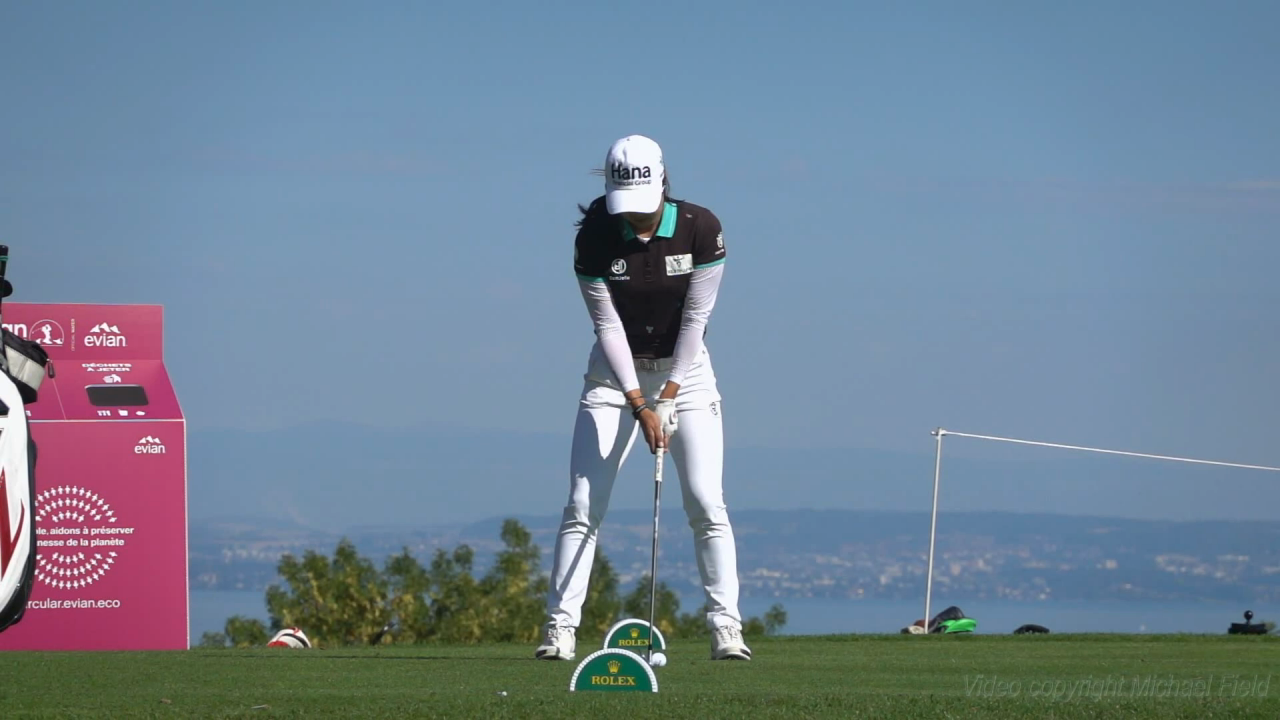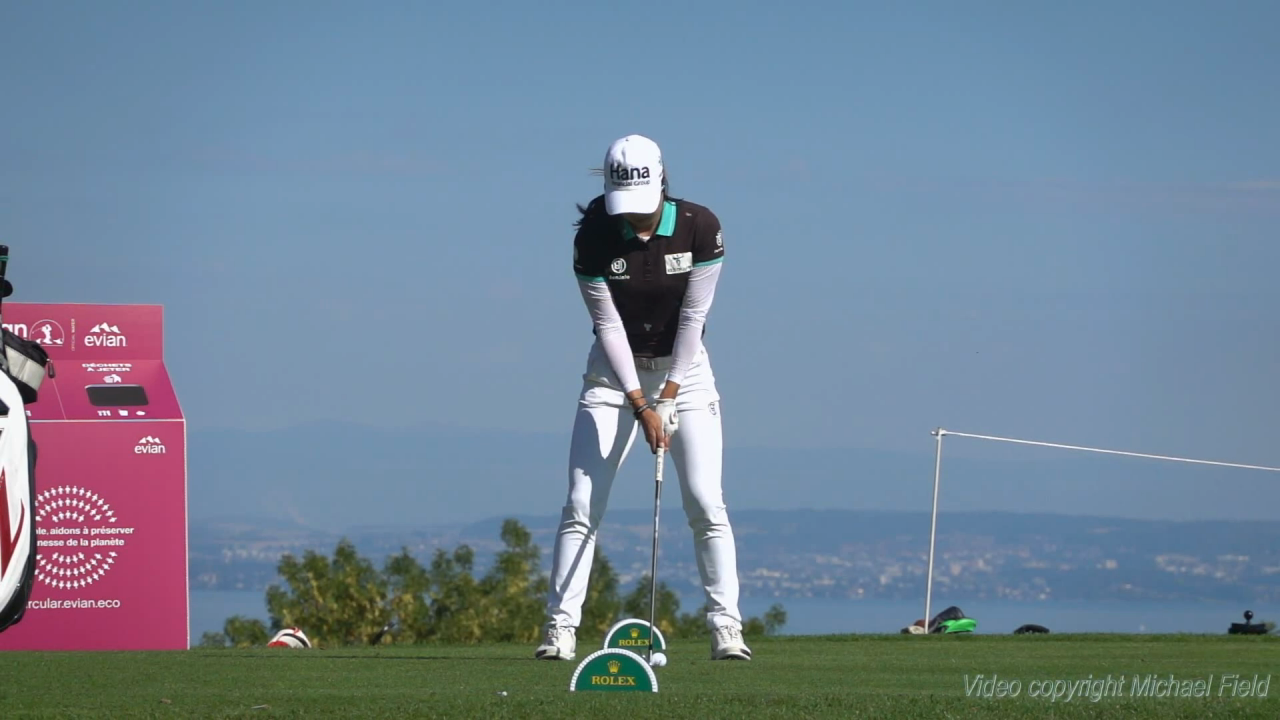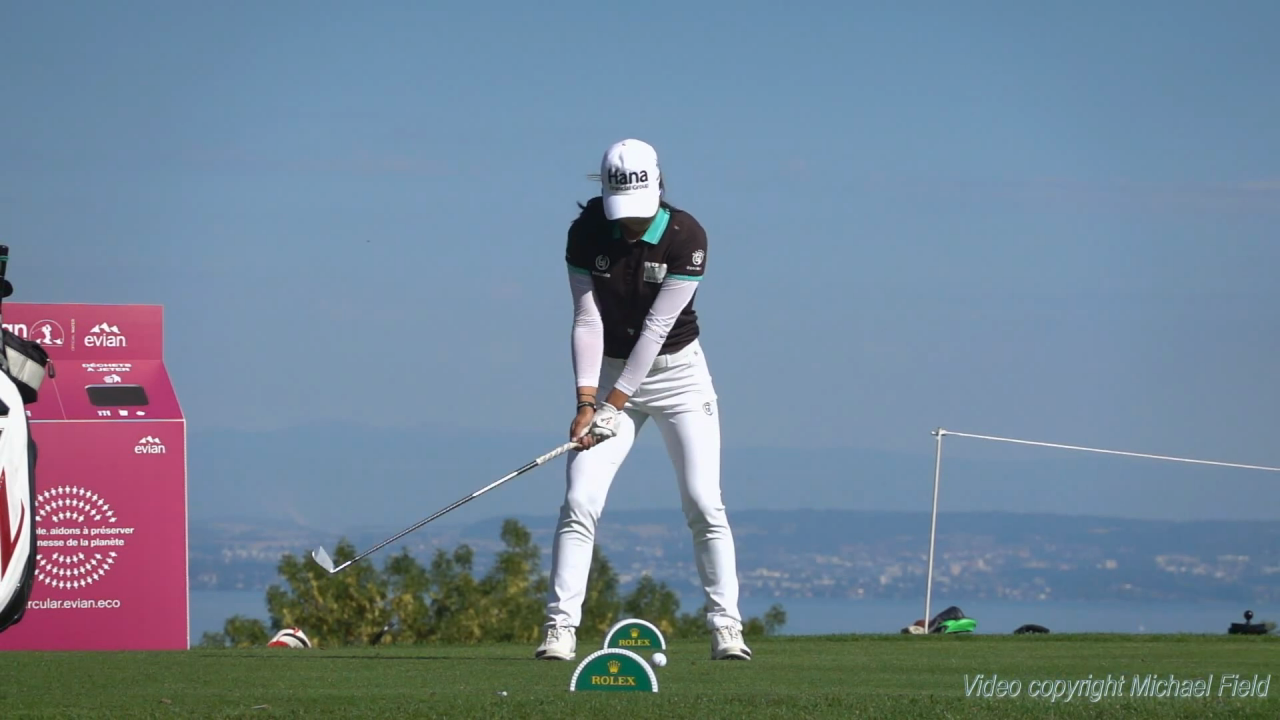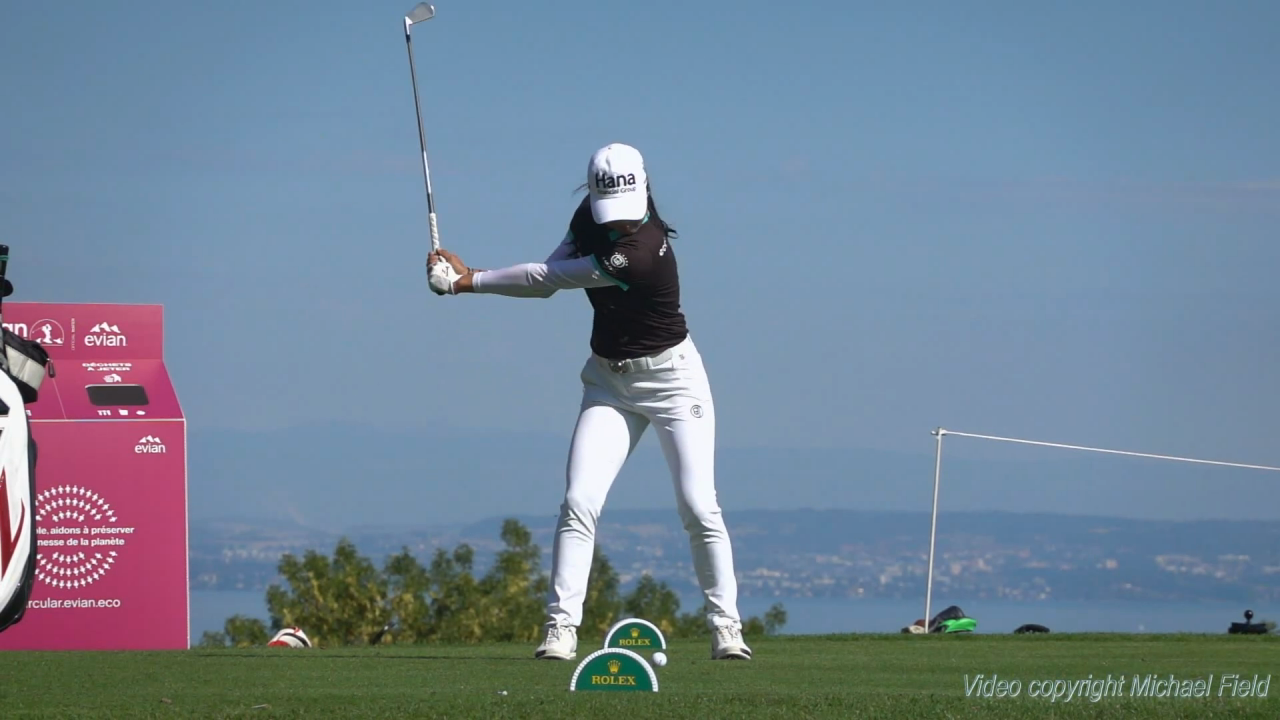
dt=1s
person 1, frame 1
left shoulder: (701, 228)
right shoulder: (594, 237)
left elbow: (696, 318)
right elbow: (608, 326)
left wrist: (667, 397)
right wrist: (638, 405)
left hip: (685, 371)
right hip: (615, 372)
left knee: (706, 502)
right knee: (583, 502)
left ankle: (726, 626)
right ankle: (560, 626)
person 1, frame 2
left shoulder: (700, 226)
right shoulder: (593, 237)
left elbow: (694, 317)
right elbow: (609, 325)
left wrist: (668, 397)
right wrist: (640, 405)
left hip: (684, 370)
right hip: (614, 372)
left knee: (705, 500)
right knee: (582, 501)
left ankle: (726, 627)
right ankle: (560, 625)
person 1, frame 3
left shoulder: (687, 236)
right shoulder: (586, 233)
left elbow: (656, 327)
right elbow: (588, 320)
left wrist: (609, 402)
right wrist: (584, 397)
left hip: (678, 373)
right hip: (609, 371)
left knee: (704, 503)
right knee: (579, 502)
left ankle: (727, 625)
right ankle: (560, 626)
person 1, frame 4
left shoulder: (642, 253)
right shoulder: (590, 216)
left elbow: (547, 277)
right elbow: (546, 279)
left wrist: (470, 280)
right wrist: (467, 271)
left hip: (671, 377)
right hip: (608, 380)
left knee: (698, 505)
right knee: (579, 502)
left ankle: (726, 626)
right ankle: (561, 627)
